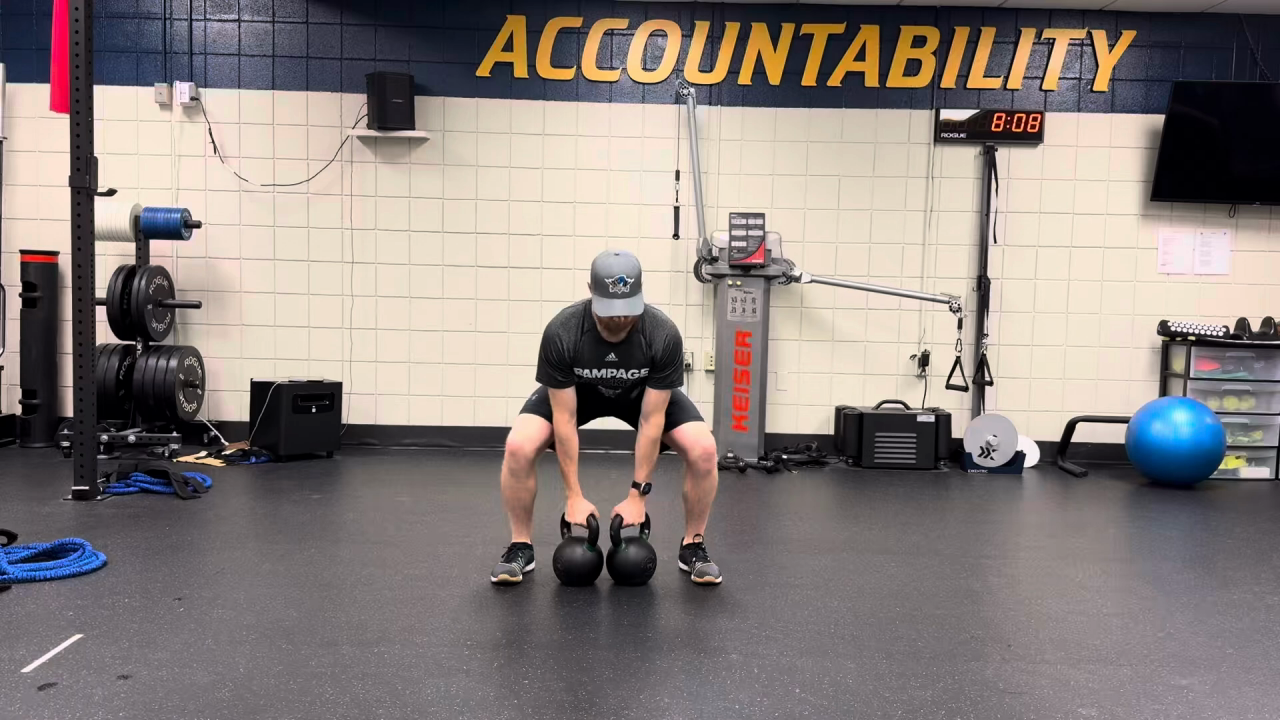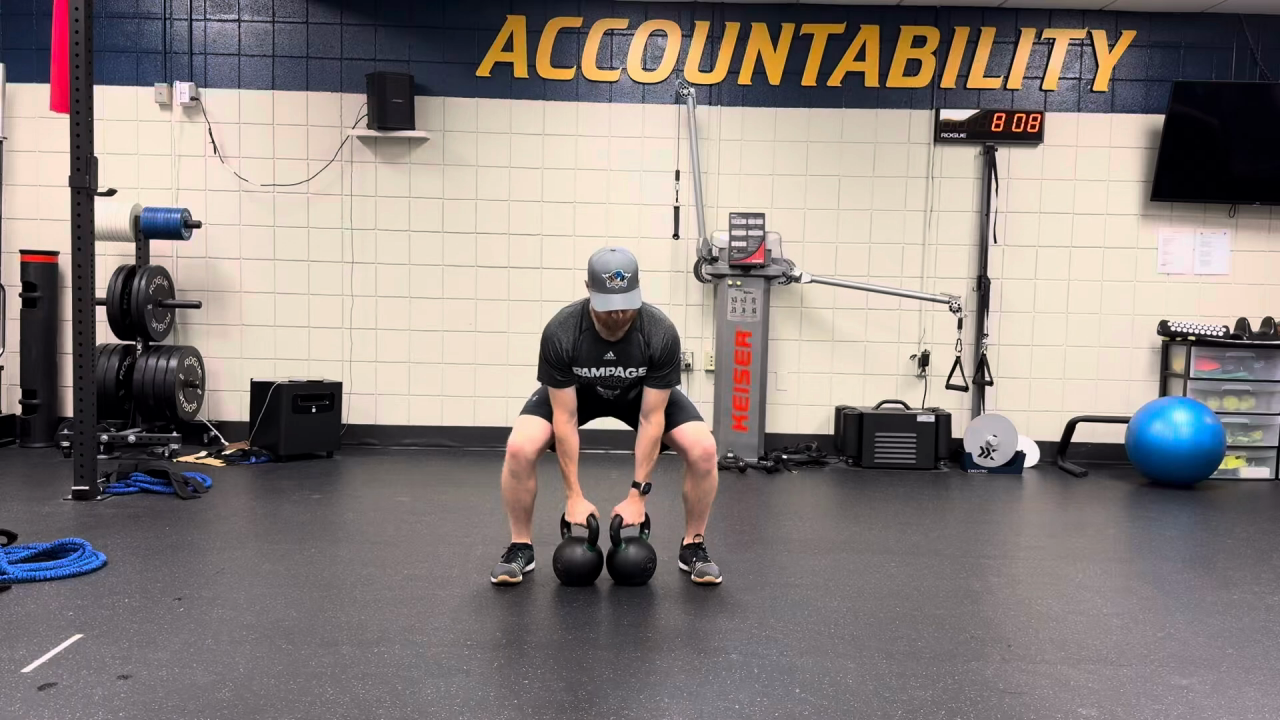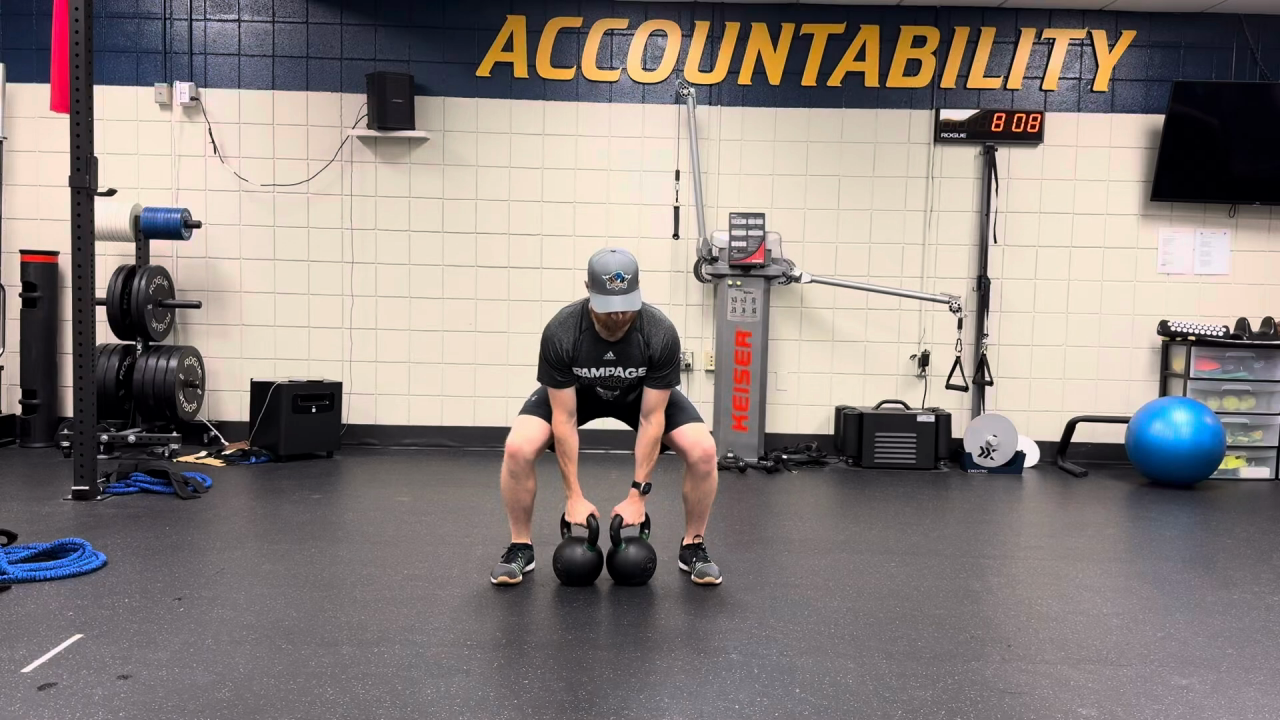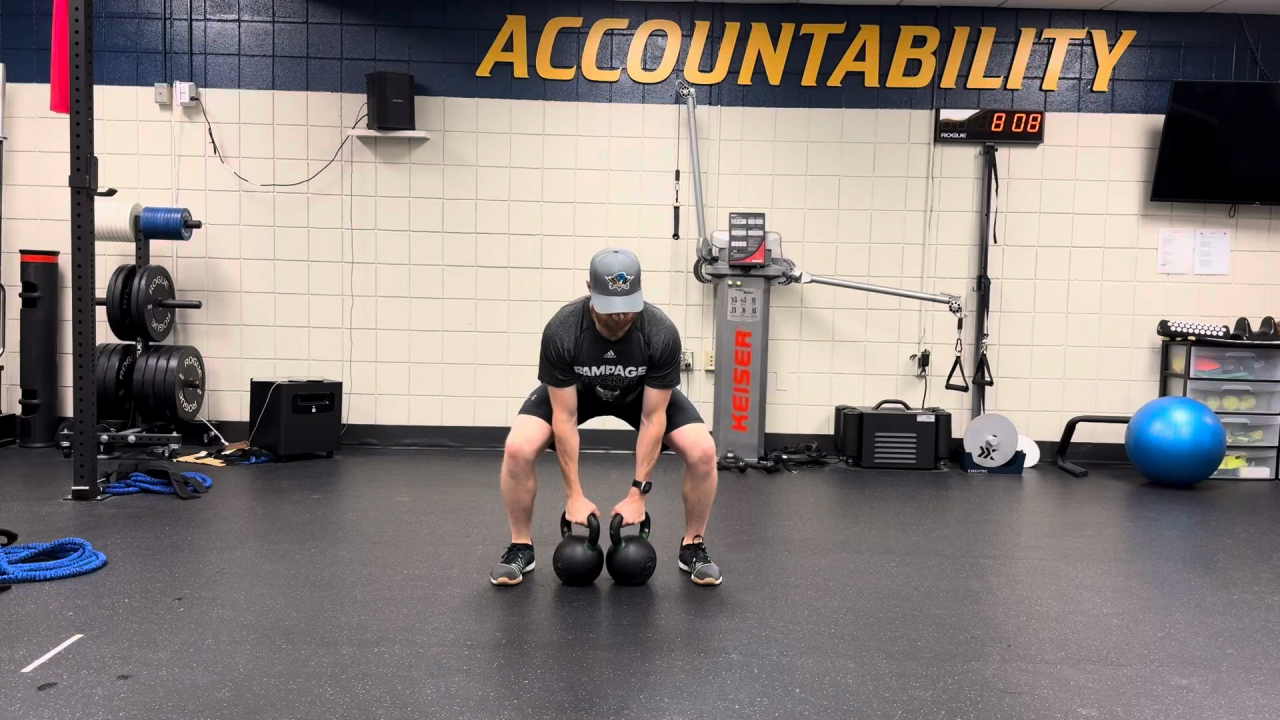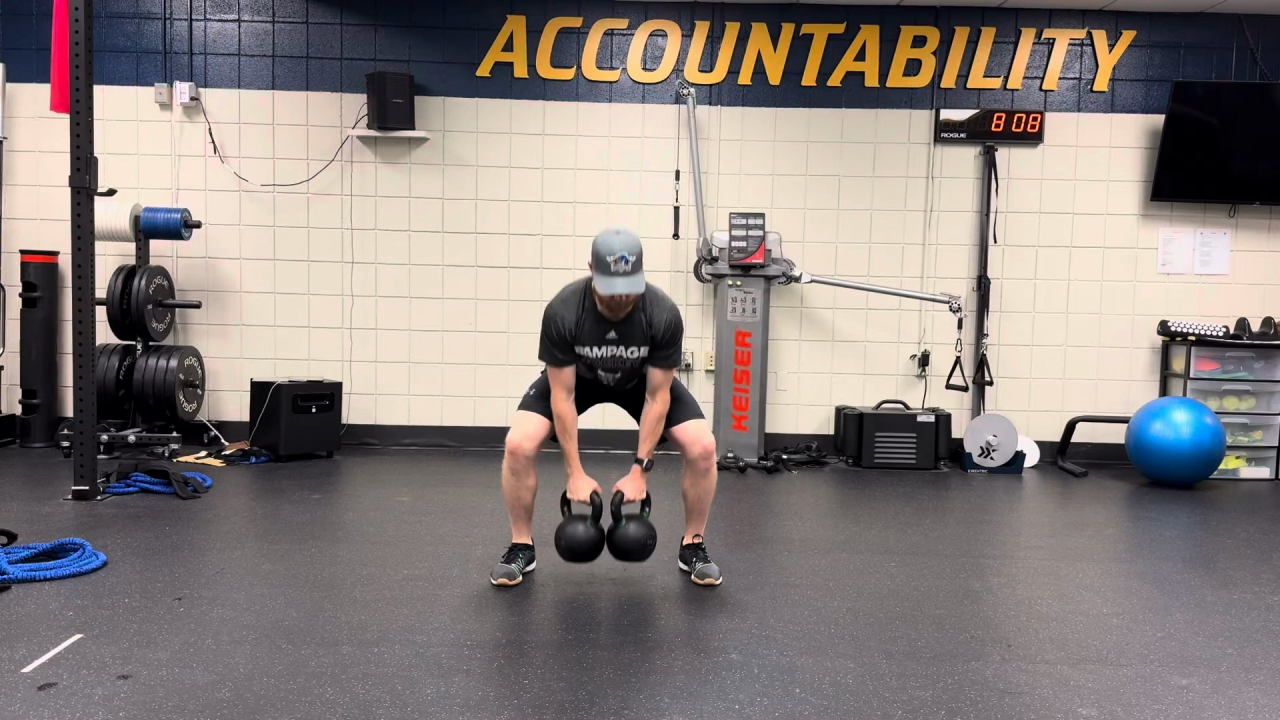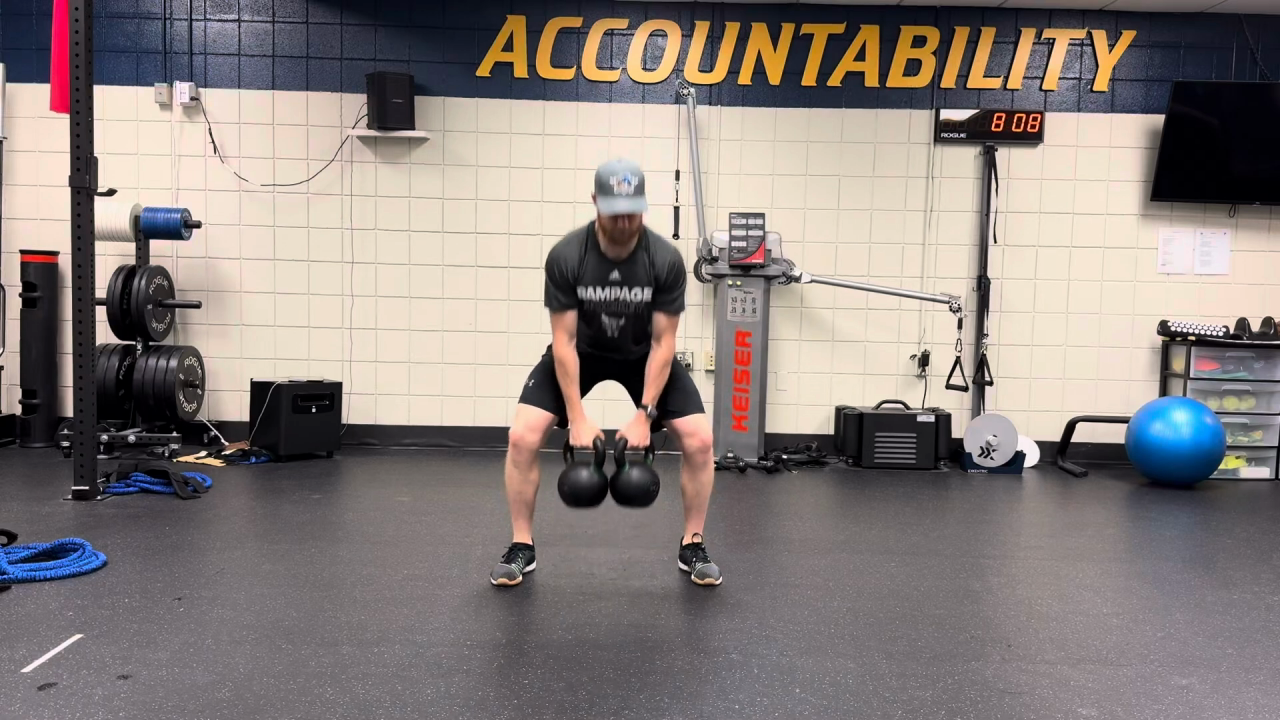
dt=0.2s
person 1, frame 1
left shoulder: (663, 334)
right shoulder: (561, 332)
left elbow: (652, 419)
right elbow: (564, 419)
left wrist: (637, 496)
right wrist: (574, 497)
left hip: (645, 393)
right hip: (574, 392)
left knee: (703, 448)
right knee: (518, 446)
left ankle: (693, 546)
right ankle: (520, 547)
person 1, frame 2
left shoulder: (661, 333)
right shoulder: (560, 332)
left elbow: (651, 418)
right elbow: (565, 419)
left wrist: (637, 495)
right wrist: (574, 497)
left hip: (643, 393)
right hip: (574, 393)
left knee: (703, 449)
right knee: (520, 448)
left ankle: (693, 546)
right ankle: (520, 547)
person 1, frame 3
left shoulder: (661, 334)
right shoulder: (560, 332)
left elbow: (651, 419)
right elbow: (564, 419)
left wrist: (637, 495)
right wrist: (574, 497)
left hip: (641, 394)
right hip: (575, 393)
left knee: (702, 450)
right knee: (518, 448)
left ankle: (693, 546)
right ankle: (520, 547)
person 1, frame 4
left shoulder: (661, 333)
right shoulder: (561, 331)
left elbow: (653, 418)
right elbow: (564, 417)
left wrist: (637, 494)
right wrist: (575, 495)
left hip: (642, 393)
right hip: (573, 392)
left knee: (702, 451)
right knee: (518, 447)
left ankle: (693, 547)
right ankle: (520, 547)
person 1, frame 5
left shoulder: (663, 314)
right shoulder: (562, 311)
left elbow: (657, 396)
right elbow: (563, 396)
left wrist: (639, 471)
right wrist: (575, 474)
left hip: (642, 380)
right hip: (576, 378)
left knee: (702, 447)
right knee: (519, 445)
left ankle: (693, 547)
right ankle: (521, 548)
person 1, frame 6
left shoulder: (666, 259)
right shoulder: (566, 255)
left elbow: (663, 344)
right elbow: (564, 341)
left wrist: (643, 416)
right wrist: (577, 419)
left hip: (642, 351)
right hip: (582, 349)
left knee: (699, 439)
right knee: (523, 437)
left ankle: (692, 546)
right ankle: (521, 547)
